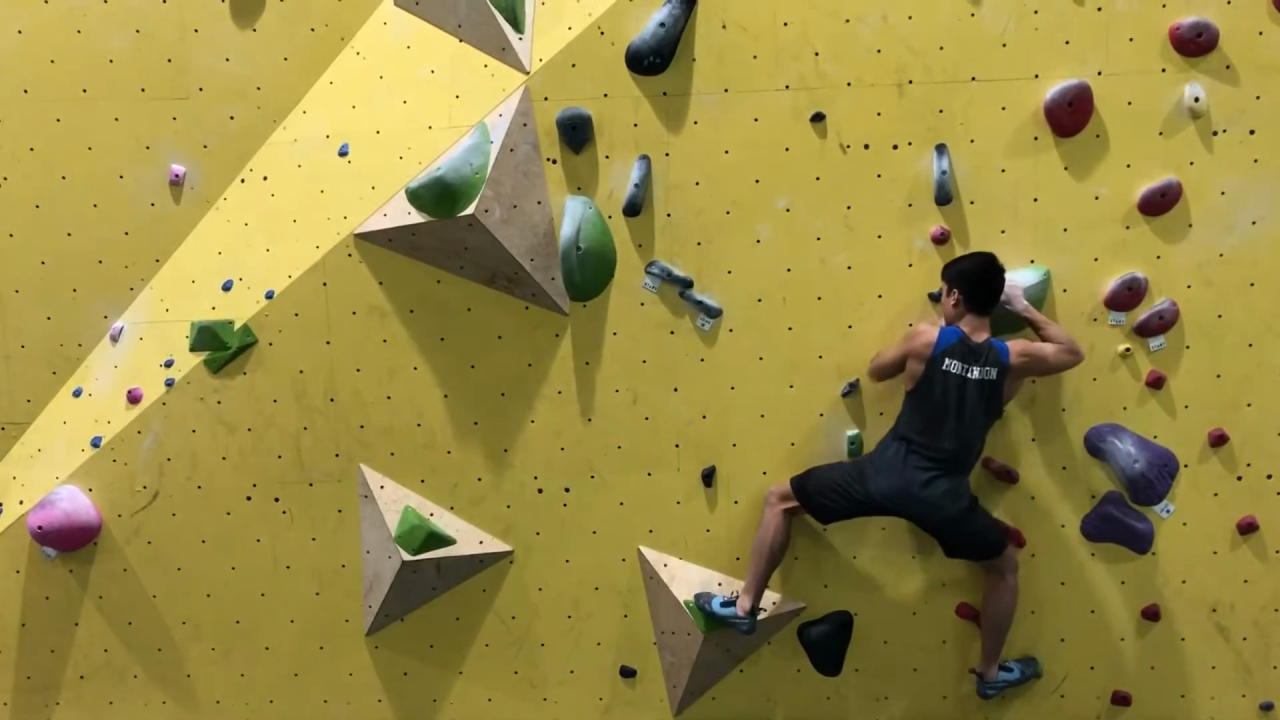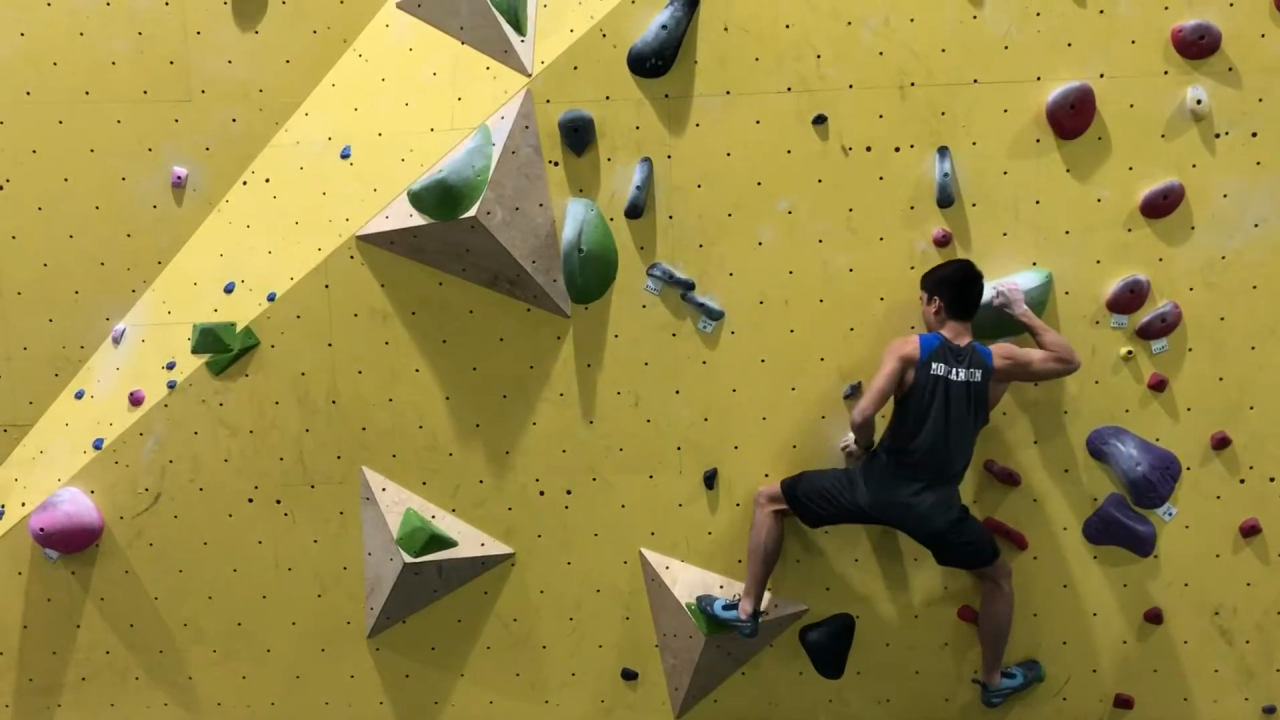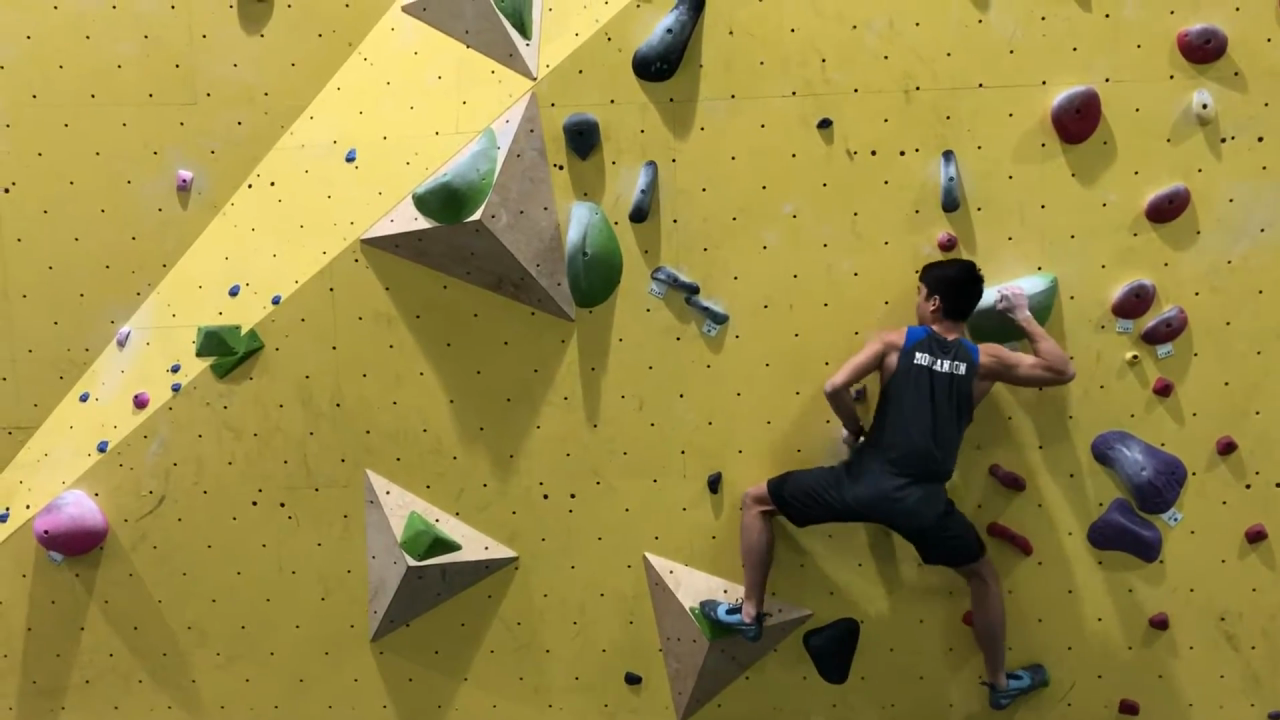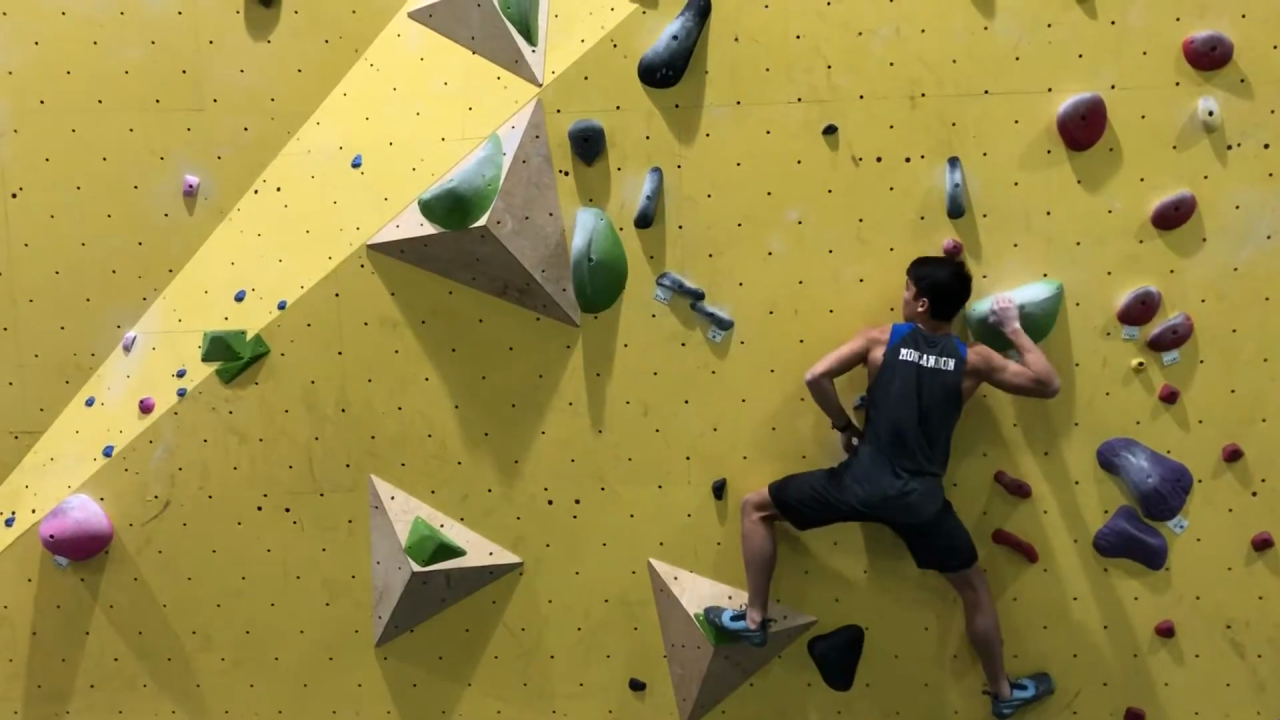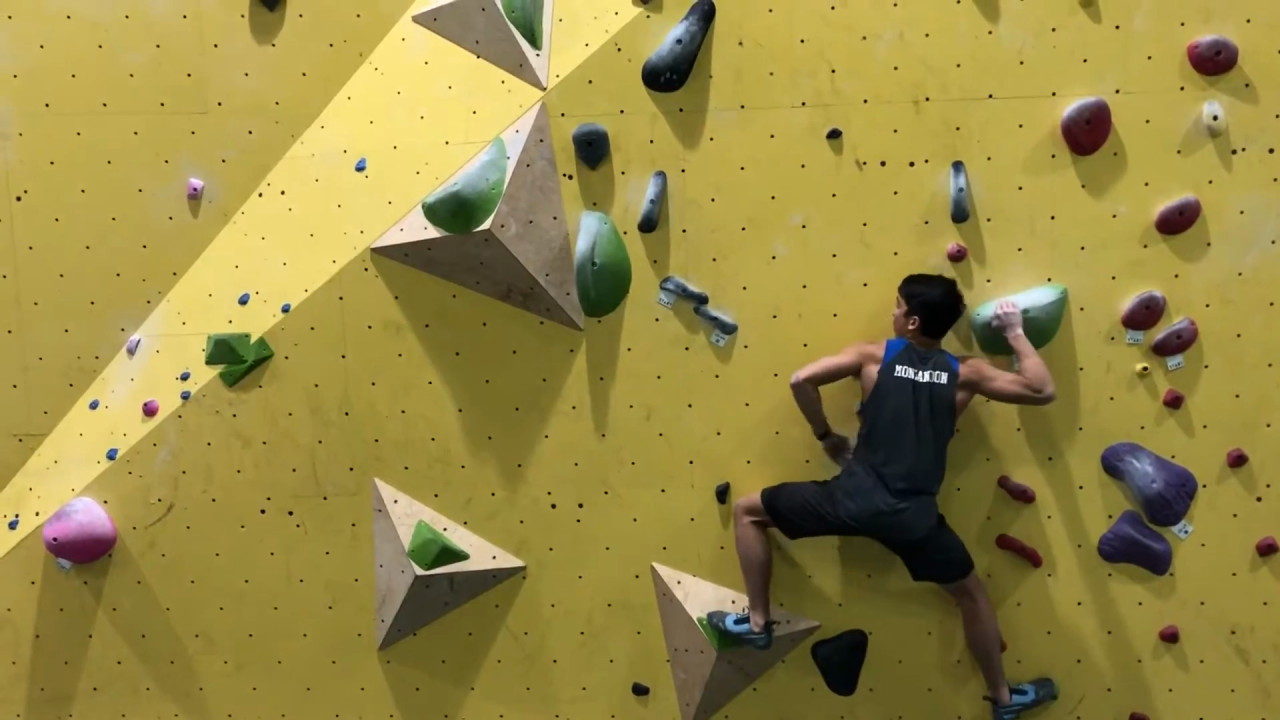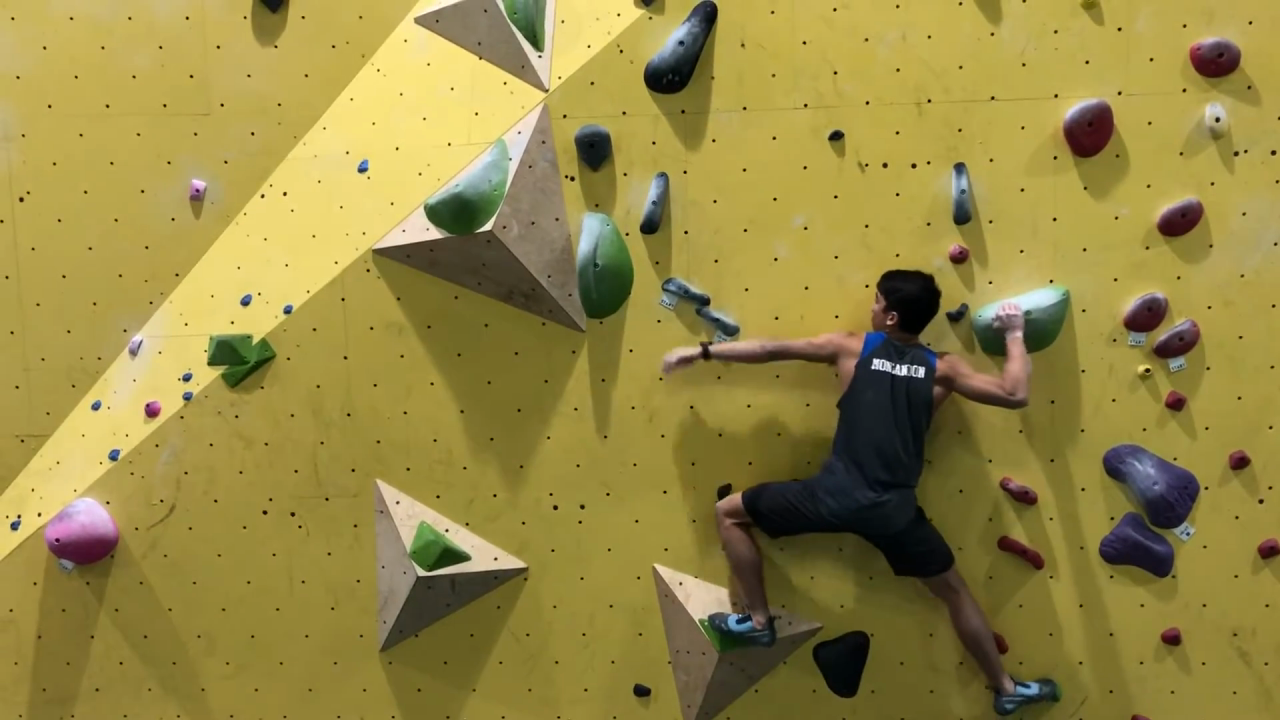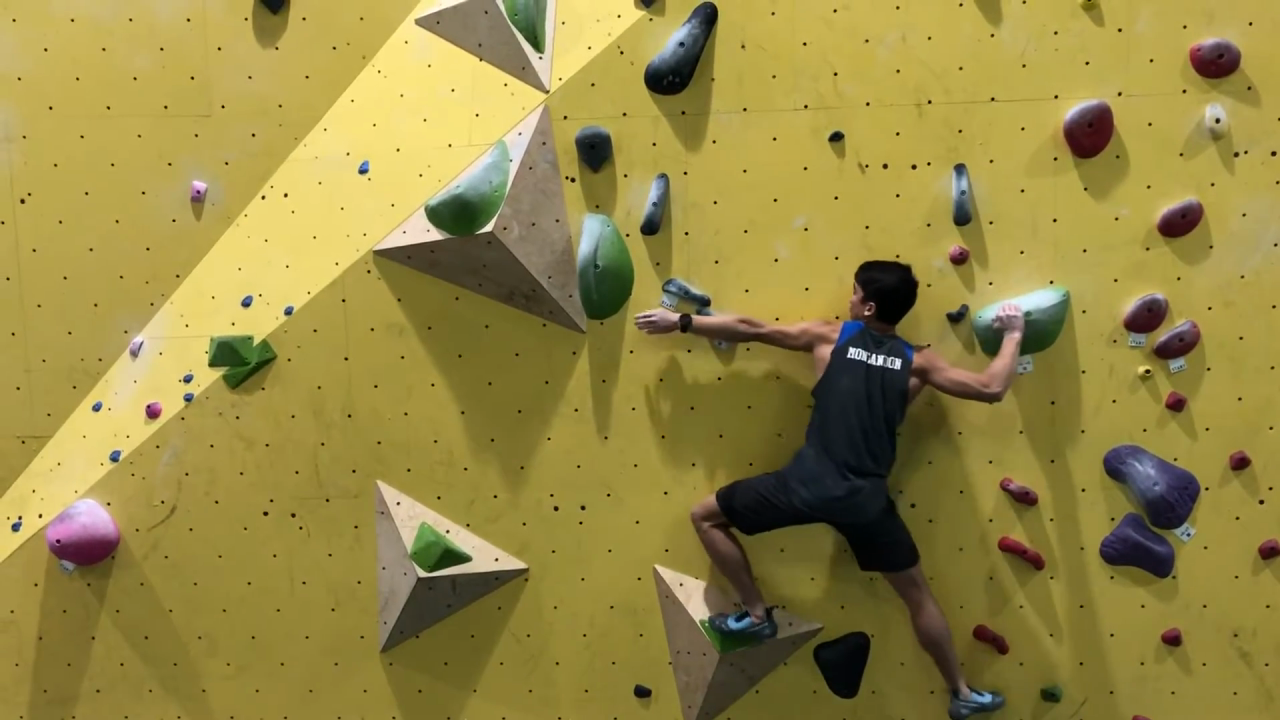
dt=0.3s
person 1, frame 1
left shoulder: (925, 340)
right shoulder: (1014, 358)
left elbow: (875, 370)
right elbow: (1073, 353)
right wrist: (1025, 309)
left hip: (887, 474)
right hip: (945, 493)
left knee: (779, 500)
right knee: (1005, 569)
left ankle: (745, 605)
right ankle: (991, 673)
person 1, frame 2
left shoulder: (908, 350)
right shoulder: (998, 361)
left elbow: (862, 416)
right elbow: (1068, 361)
left wrist: (862, 447)
right wrist: (1023, 312)
left hip: (879, 484)
right hip: (936, 504)
left knee: (768, 500)
right knee: (999, 577)
left ankle: (747, 609)
right ankle: (993, 680)
person 1, frame 3
left shoulder: (895, 342)
right shoulder: (986, 360)
left elbow: (835, 387)
right elbow: (1063, 372)
left wrist: (855, 430)
right wrist: (1024, 317)
left hip: (866, 482)
right hip: (922, 499)
left knee: (755, 501)
right knee: (984, 579)
left ankle: (749, 612)
right ankle: (1000, 682)
person 1, frame 4
left shoulder: (880, 339)
right shoulder: (973, 359)
left elbow: (815, 377)
right elbow: (1049, 385)
left wrist: (846, 427)
right wrist: (1014, 327)
left hip: (862, 481)
right hip: (920, 497)
left knee: (755, 507)
right knee: (974, 588)
left ankle: (754, 618)
person 1, frame 5
left shoulder: (874, 355)
right shoulder: (965, 373)
left elbow: (803, 379)
right elbow: (1042, 390)
left wrist: (827, 435)
right wrist: (1015, 333)
left hip: (854, 498)
right hip: (913, 514)
left knee: (747, 511)
right knee: (973, 597)
left ankle: (756, 621)
person 1, frame 6
left shoulder: (851, 347)
right shoulder: (942, 369)
left elbow: (770, 349)
right elbow: (1015, 394)
left wrist: (701, 351)
right wrist: (1014, 334)
left hip: (835, 494)
right hip: (894, 509)
left knee: (729, 513)
right knee: (956, 592)
left ankle: (757, 620)
person 1, frame 7
left shoulder: (828, 336)
right shoulder: (917, 362)
left elbow: (749, 329)
right elbow: (990, 389)
left wrist: (680, 322)
right wrist: (1012, 336)
left hip: (807, 484)
right hip: (865, 499)
left knee: (705, 516)
right knee: (919, 595)
left ankle: (756, 614)
